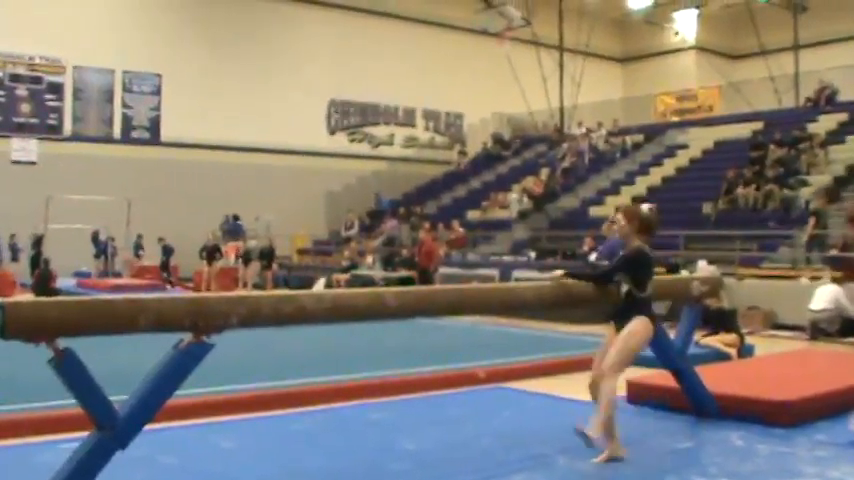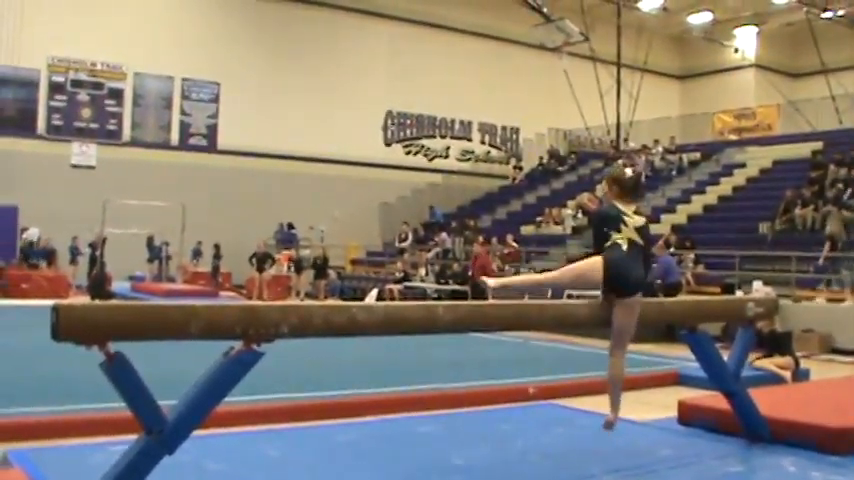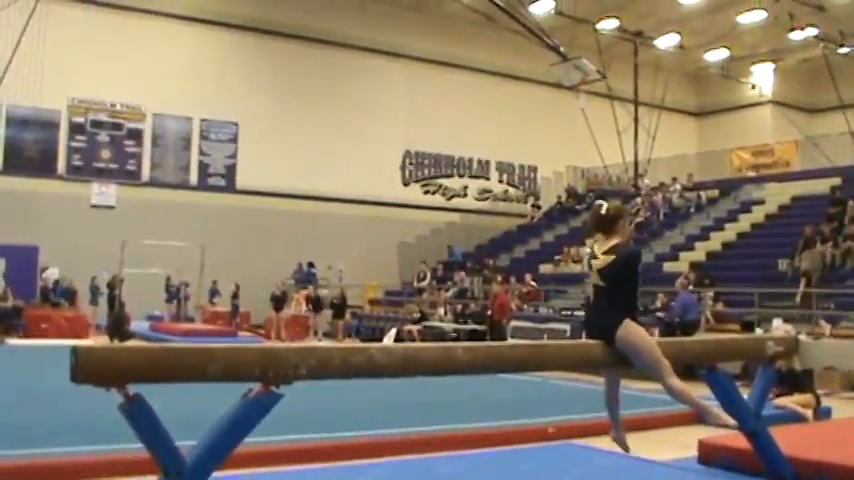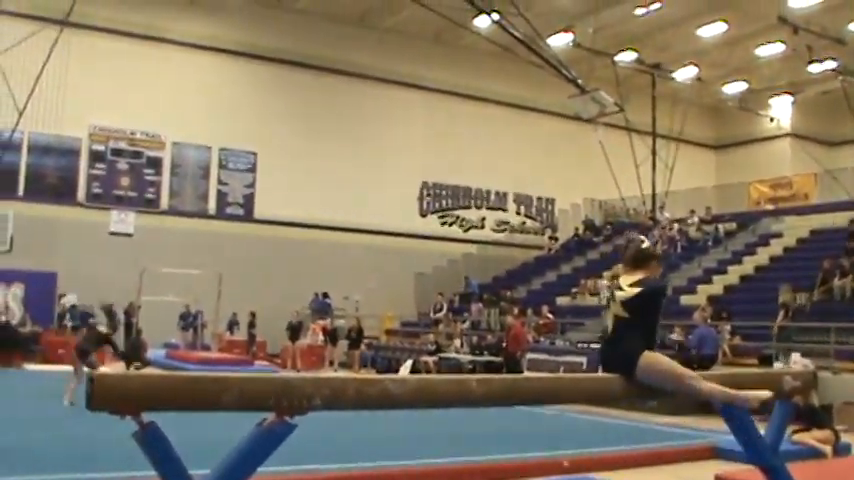
dt=0.7s
person 1, frame 1
left shoulder: (637, 253)
right shoulder: (629, 253)
left elbow: (604, 275)
right elbow: (605, 279)
left wrist: (567, 274)
left hip: (639, 321)
right hip: (621, 321)
left knee: (609, 373)
right knee: (596, 383)
left ankle: (597, 427)
right ankle: (613, 447)
person 1, frame 2
left shoulder: (603, 212)
right shoulder: (643, 220)
right elbow: (646, 261)
left hip: (610, 266)
right hip: (634, 281)
left knee: (546, 278)
right knee: (618, 351)
left ankle: (499, 283)
right ankle: (614, 411)
person 1, frame 3
left shoulder: (594, 251)
right shoulder: (630, 253)
right elbow: (631, 293)
right wrist: (636, 325)
left hip: (593, 323)
right hip: (616, 323)
left knee: (611, 379)
right knee: (666, 374)
left ankle: (617, 430)
right ankle: (711, 414)
person 1, frame 4
left shoulder: (619, 284)
right shoulder: (655, 287)
right elbow: (650, 328)
right wrist: (649, 358)
left hip: (610, 358)
right hip: (631, 356)
right knee: (691, 381)
